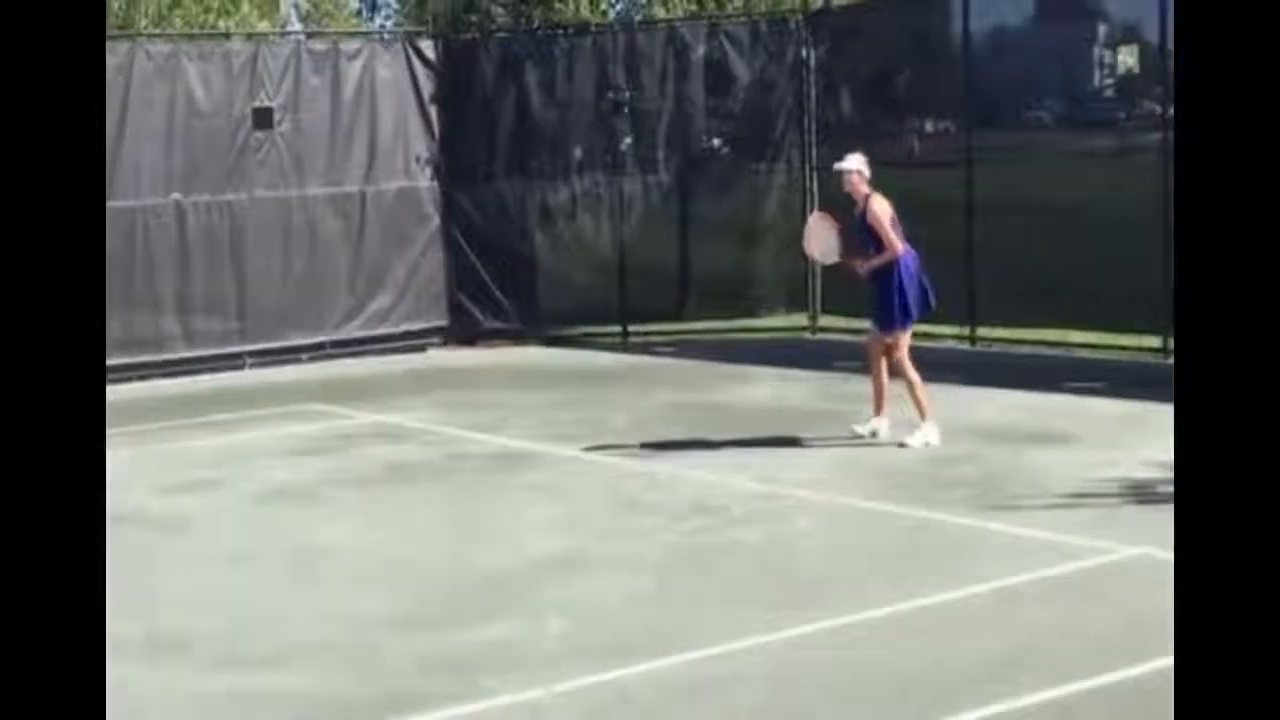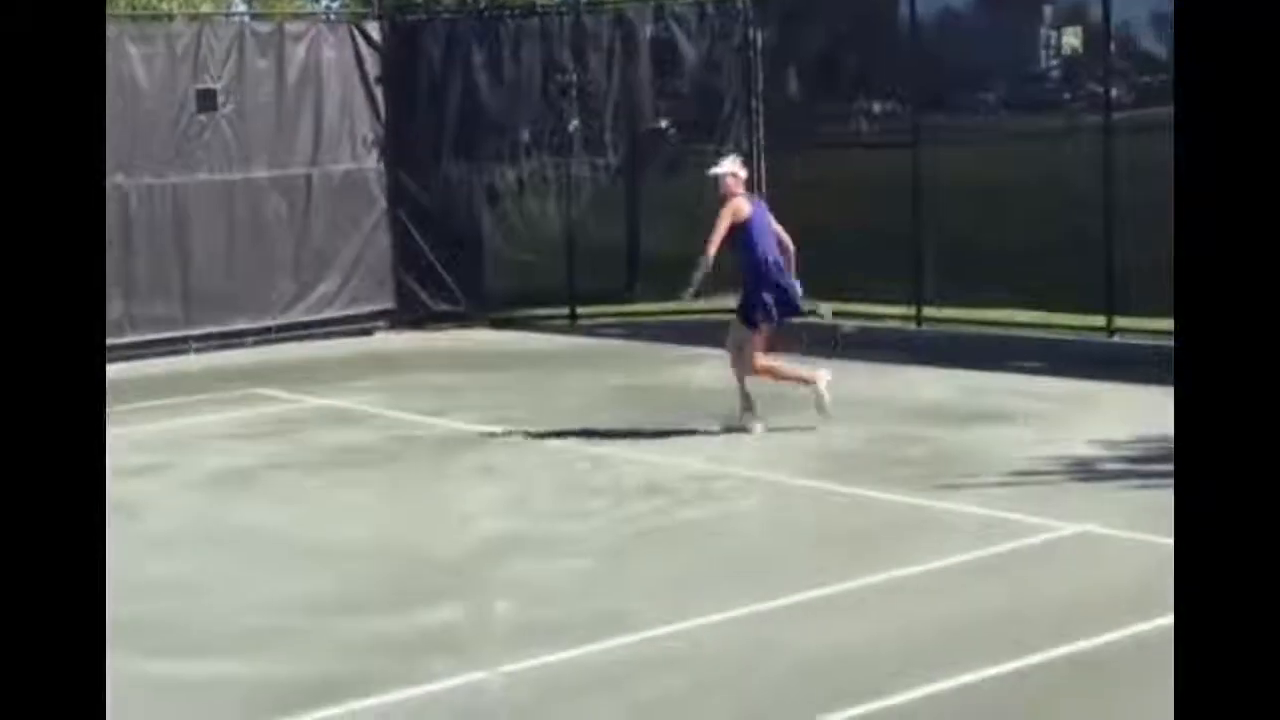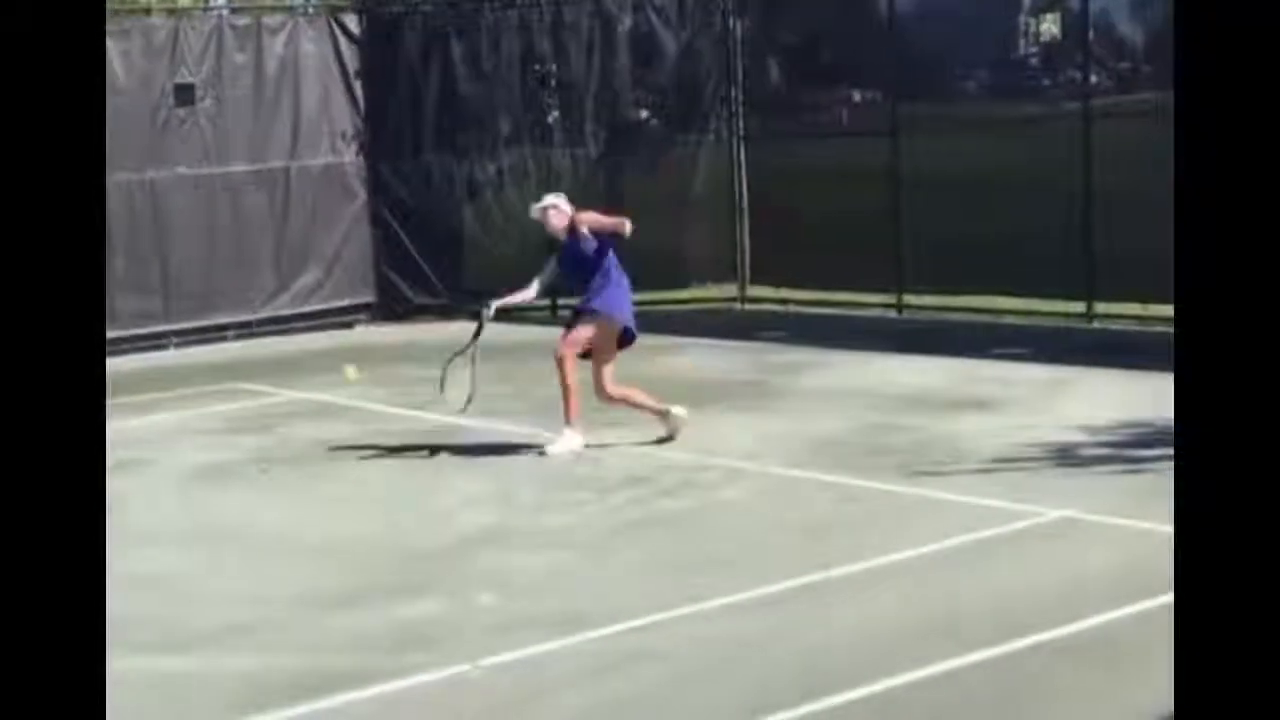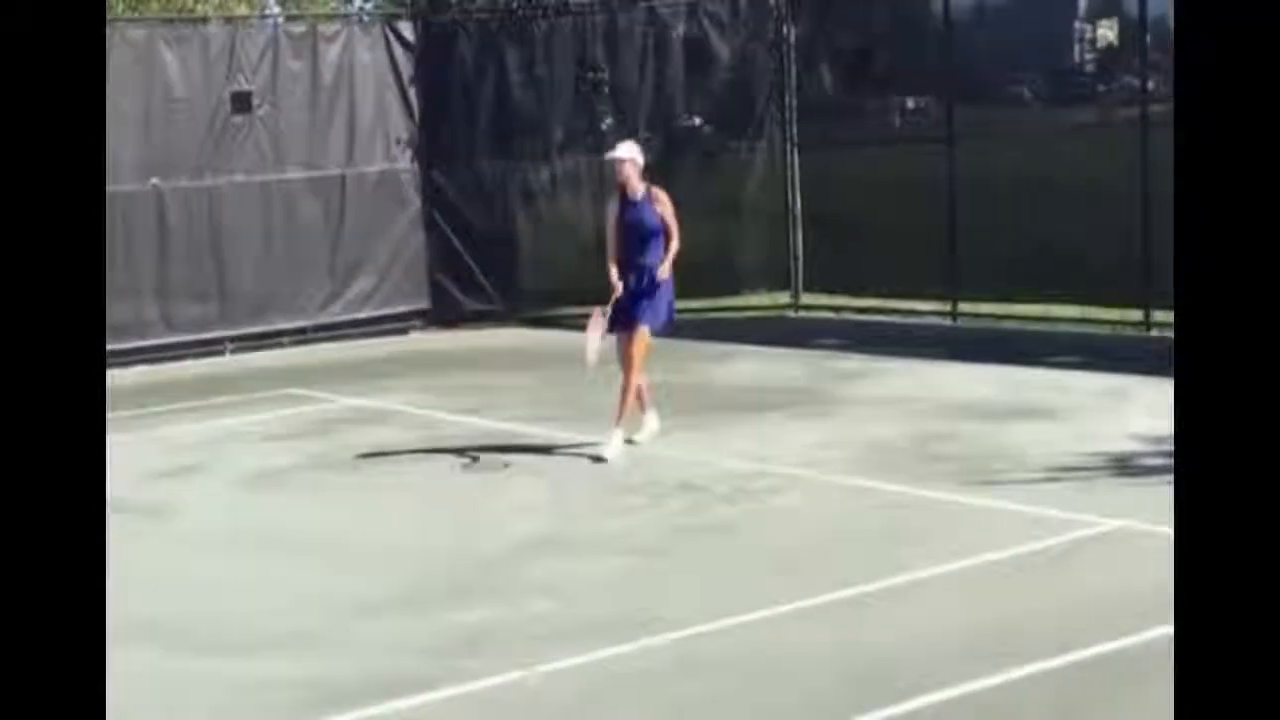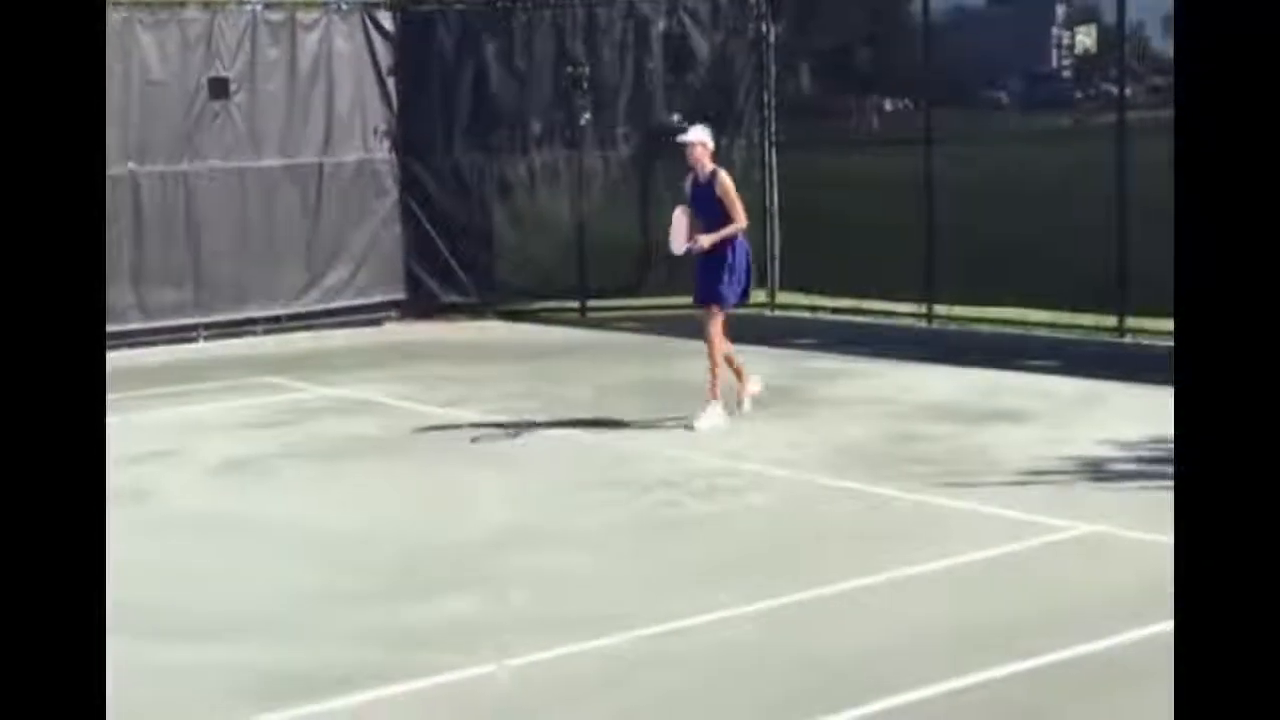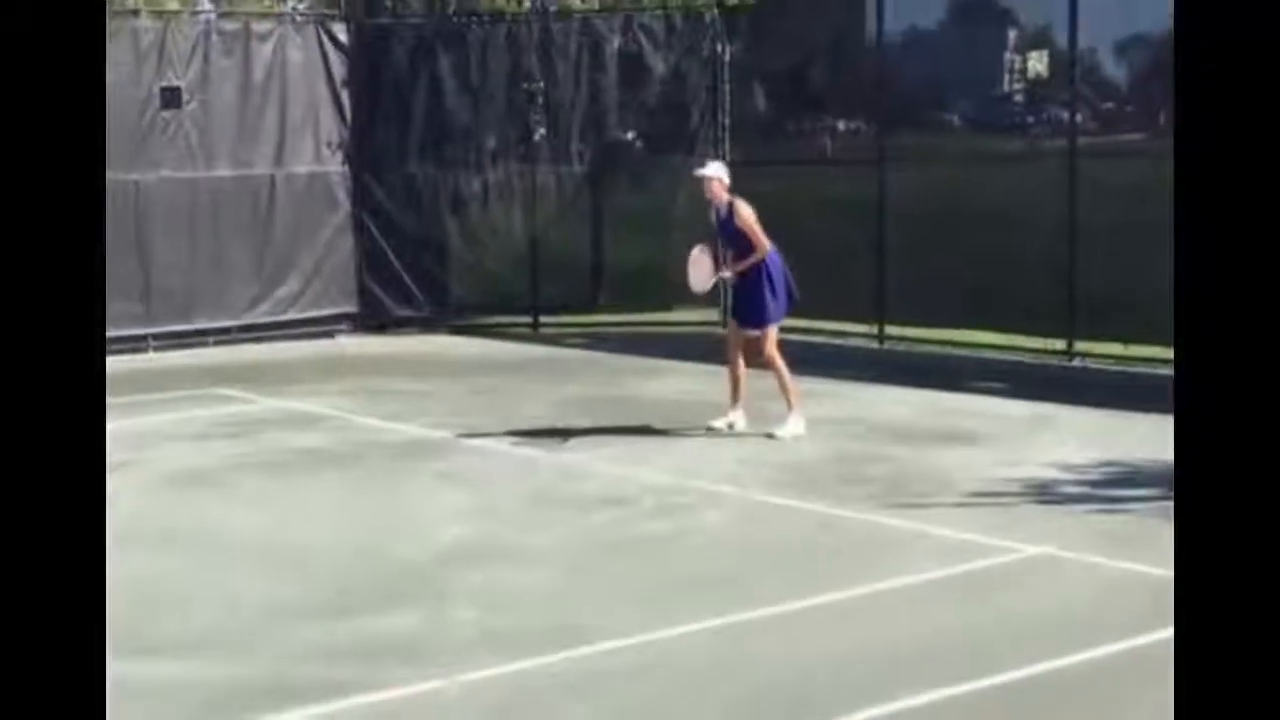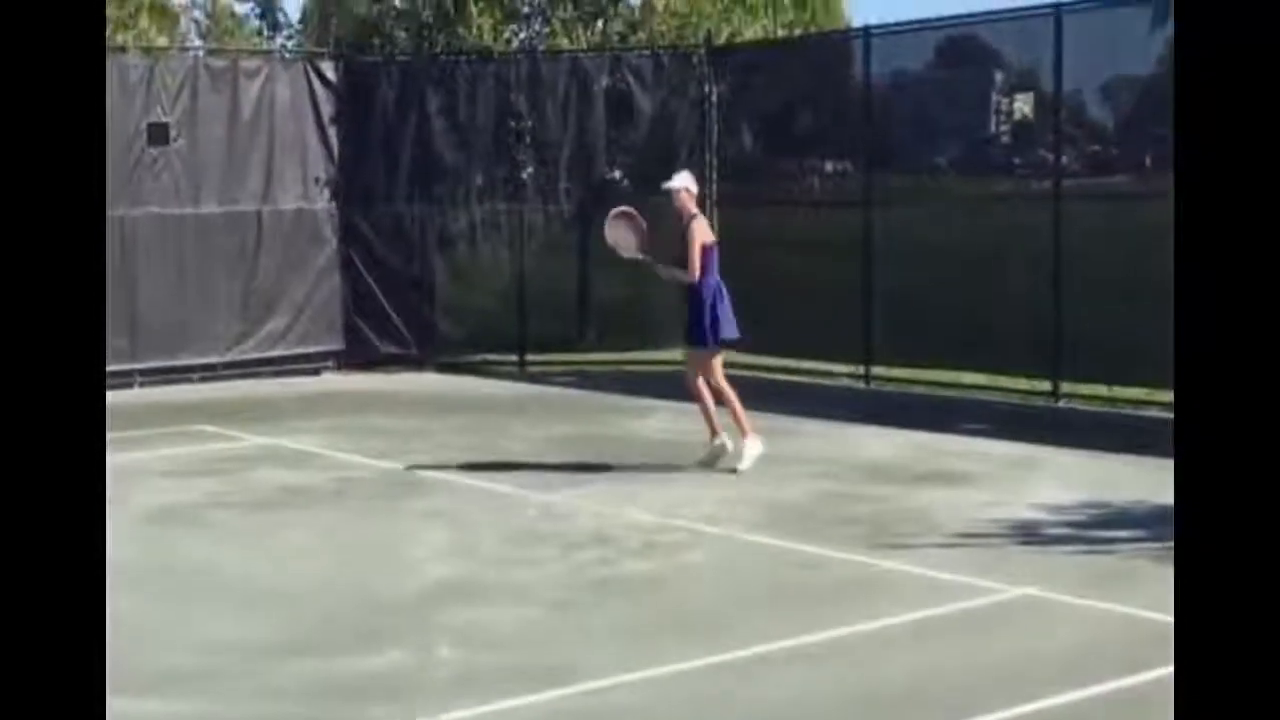
dt=0.7s
person 1, frame 1
left shoulder: (874, 205)
right shoulder: (860, 207)
left elbow: (896, 248)
left wrist: (867, 265)
right wrist: (860, 261)
left hip: (900, 280)
right hip: (888, 282)
left knee: (898, 357)
right knee: (874, 349)
left ankle: (928, 427)
right ankle: (879, 418)
person 1, frame 2
left shoulder: (733, 206)
right shoulder: (758, 204)
left elbow: (710, 252)
right elbow: (788, 244)
left wrist: (694, 285)
right wrist: (791, 279)
left hip: (764, 283)
right hip: (767, 282)
left knee: (753, 363)
right knee: (734, 344)
left ankle: (814, 378)
right ankle: (748, 413)
person 1, frame 3
left shoulder: (581, 222)
right shoulder: (560, 254)
left elbow: (620, 223)
right elbow: (534, 289)
left wrist: (624, 227)
right wrist: (500, 302)
left hip: (610, 295)
right hip: (593, 308)
left knee: (563, 351)
right knee: (606, 390)
left ankle: (571, 431)
right ankle: (666, 412)
person 1, frame 4
left shoulder: (657, 197)
right shoulder: (616, 203)
left elbow: (674, 235)
right elbow: (612, 248)
left wrist: (667, 264)
right wrist: (613, 277)
left hip: (653, 283)
right hip: (627, 283)
left knee: (634, 357)
right knee: (626, 361)
left ankle: (616, 434)
right ankle: (649, 415)
person 1, frame 5
left shoulder: (721, 179)
right shoulder: (691, 181)
left elbow: (741, 222)
left wrist: (710, 239)
right wrist: (693, 239)
left hip: (729, 258)
right hip: (708, 259)
left knee: (712, 334)
right knee: (714, 334)
left ankle: (715, 407)
right ankle: (746, 380)
person 1, frame 6
left shoulder: (739, 209)
right shoulder: (715, 212)
left elbow: (764, 247)
left wrist: (736, 268)
right wrist: (728, 269)
left hip: (765, 277)
right hip: (745, 280)
left knee: (768, 352)
right knee: (733, 347)
left ankle: (795, 417)
right ankle: (736, 413)
person 1, frame 7
left shoulder: (696, 225)
right shoulder: (690, 223)
left elbow: (693, 274)
left wrist: (670, 273)
right wrist: (676, 271)
left hip: (709, 303)
right hip: (702, 305)
left knee: (715, 378)
right knee: (694, 375)
left ankle: (751, 439)
right ankle: (718, 440)
